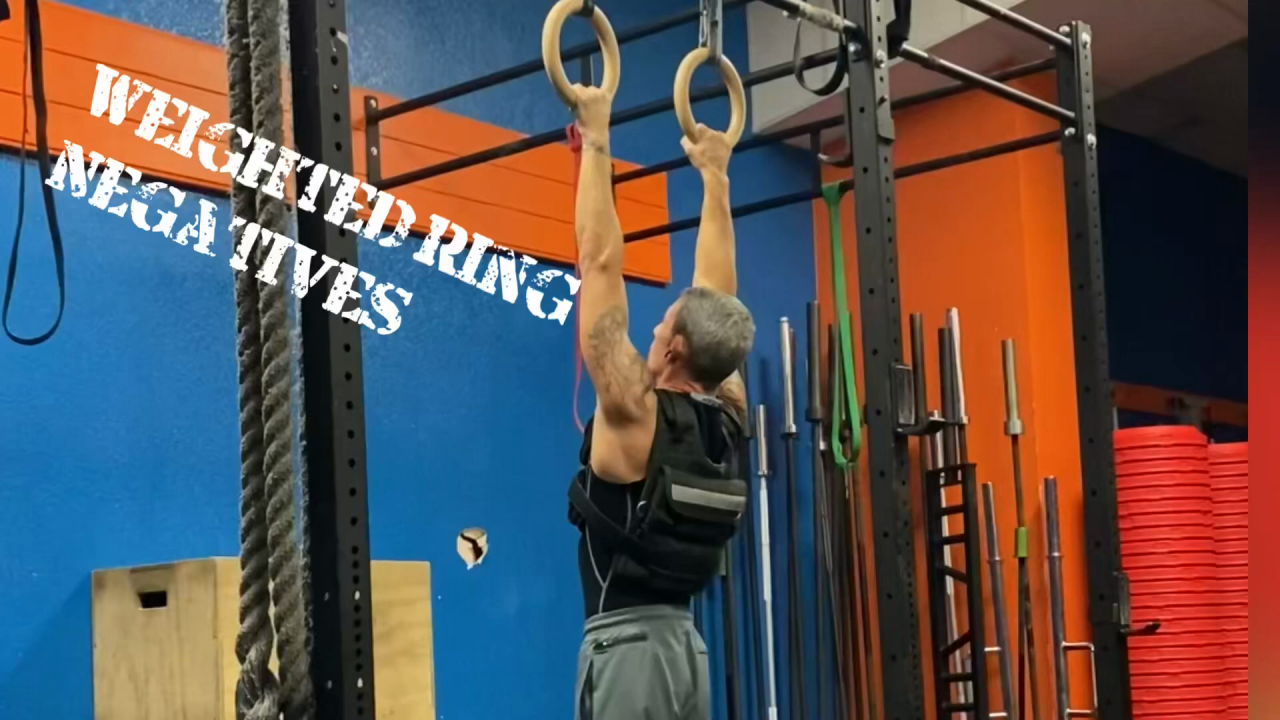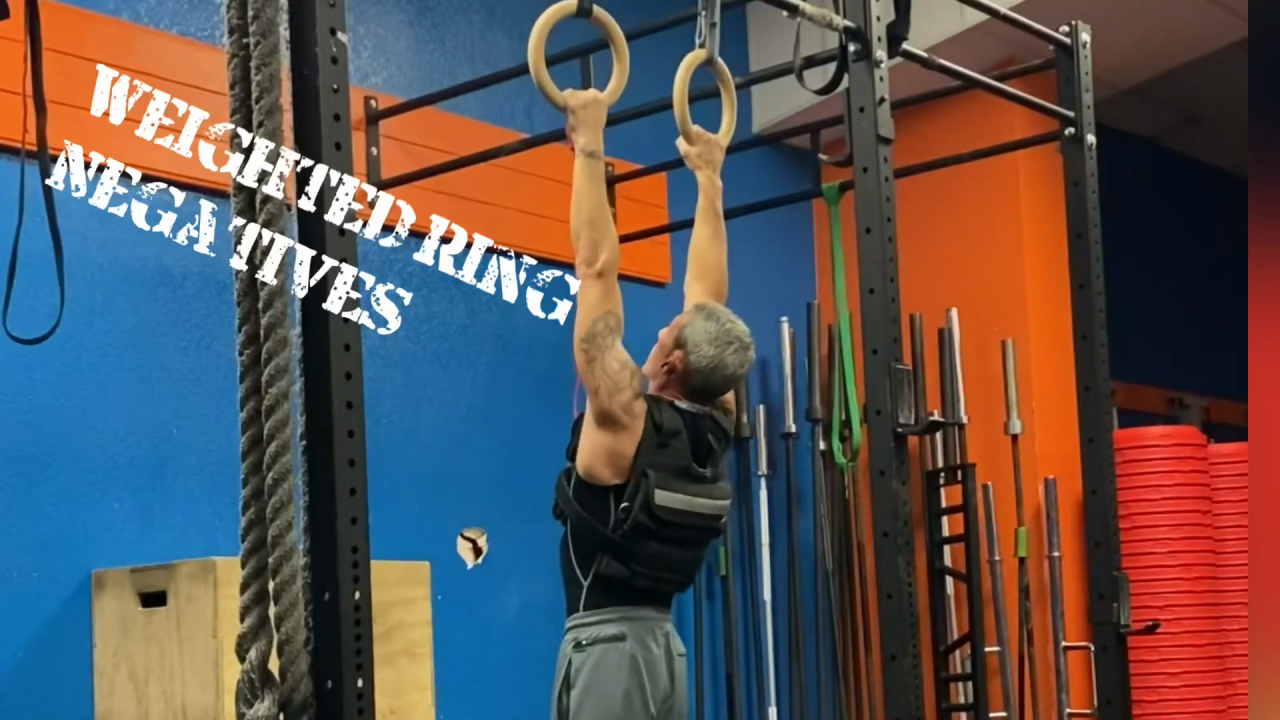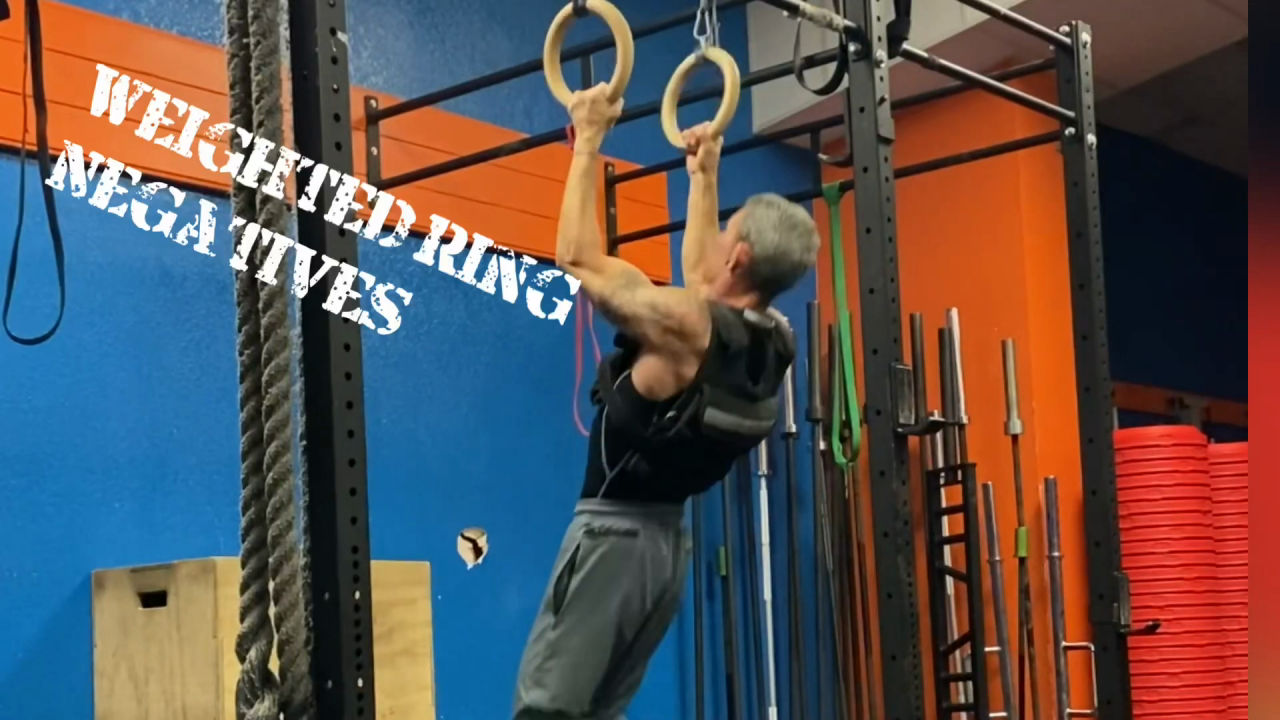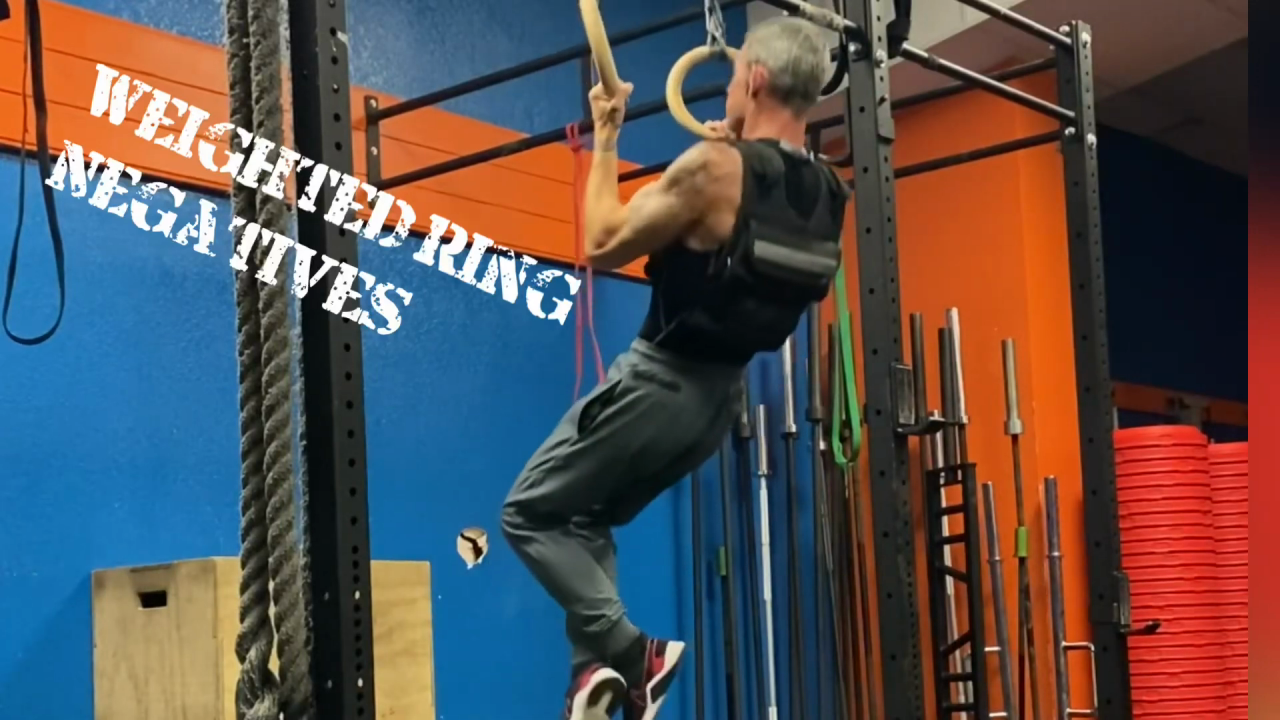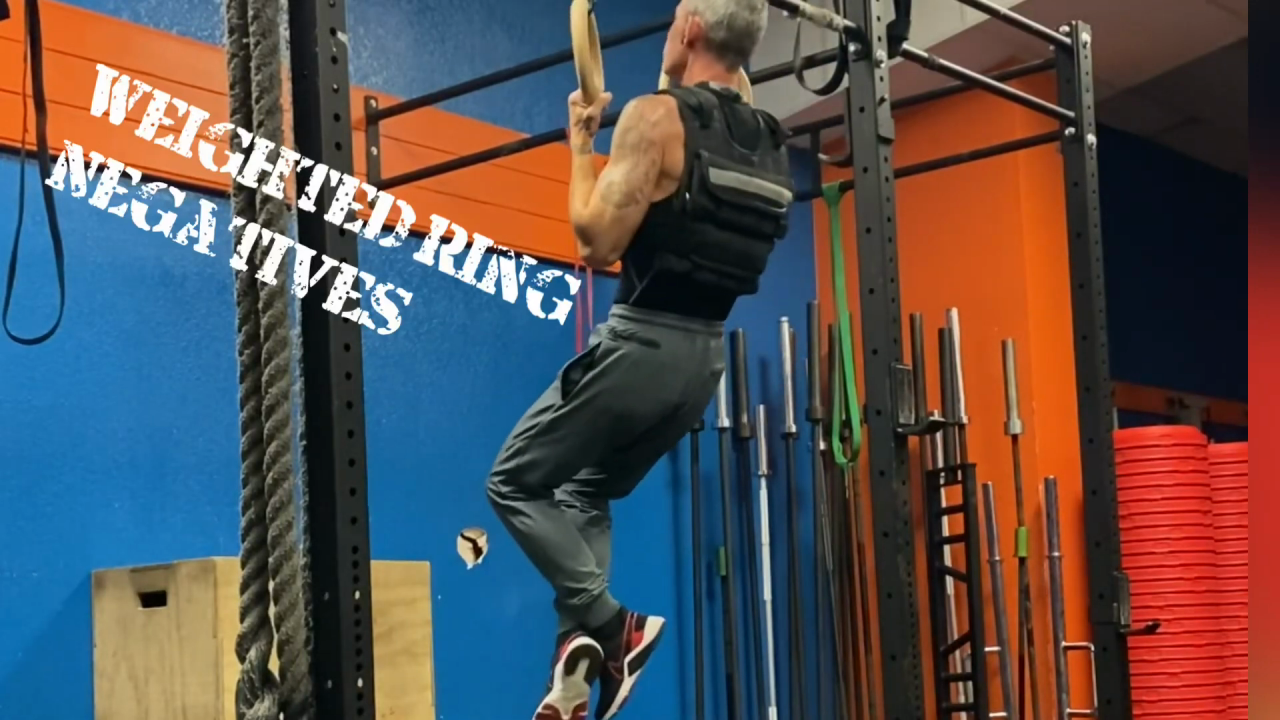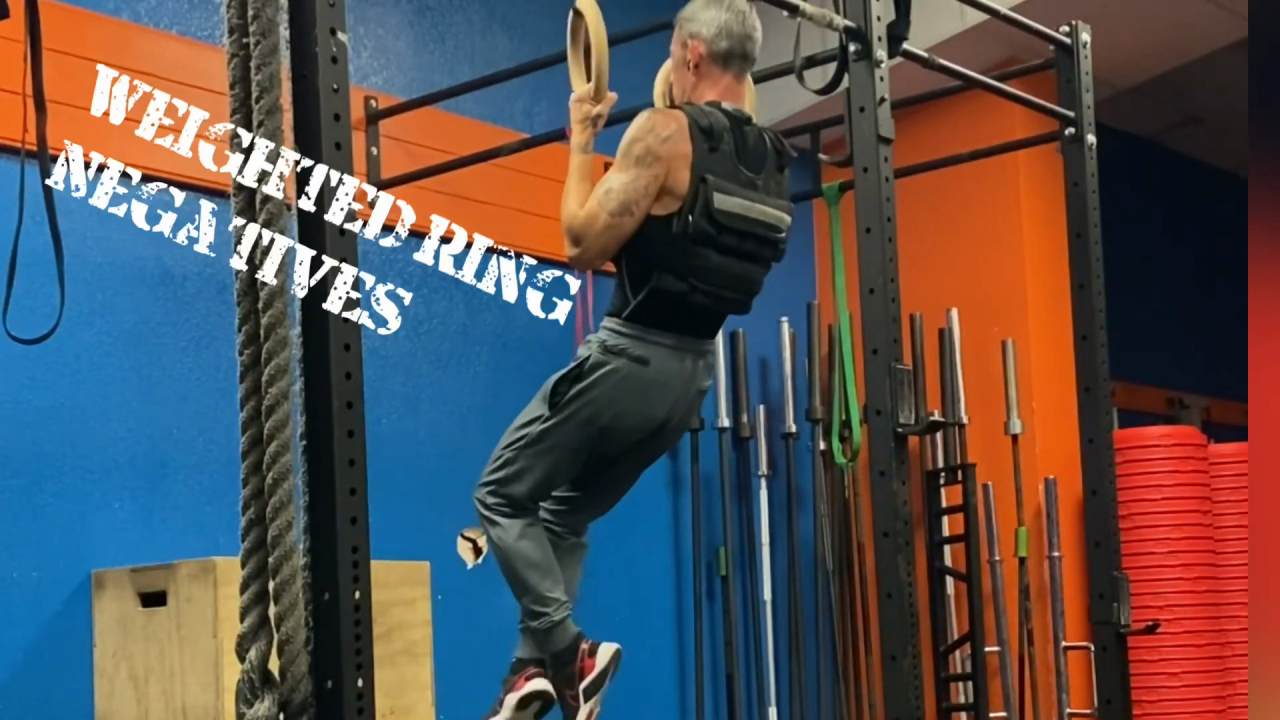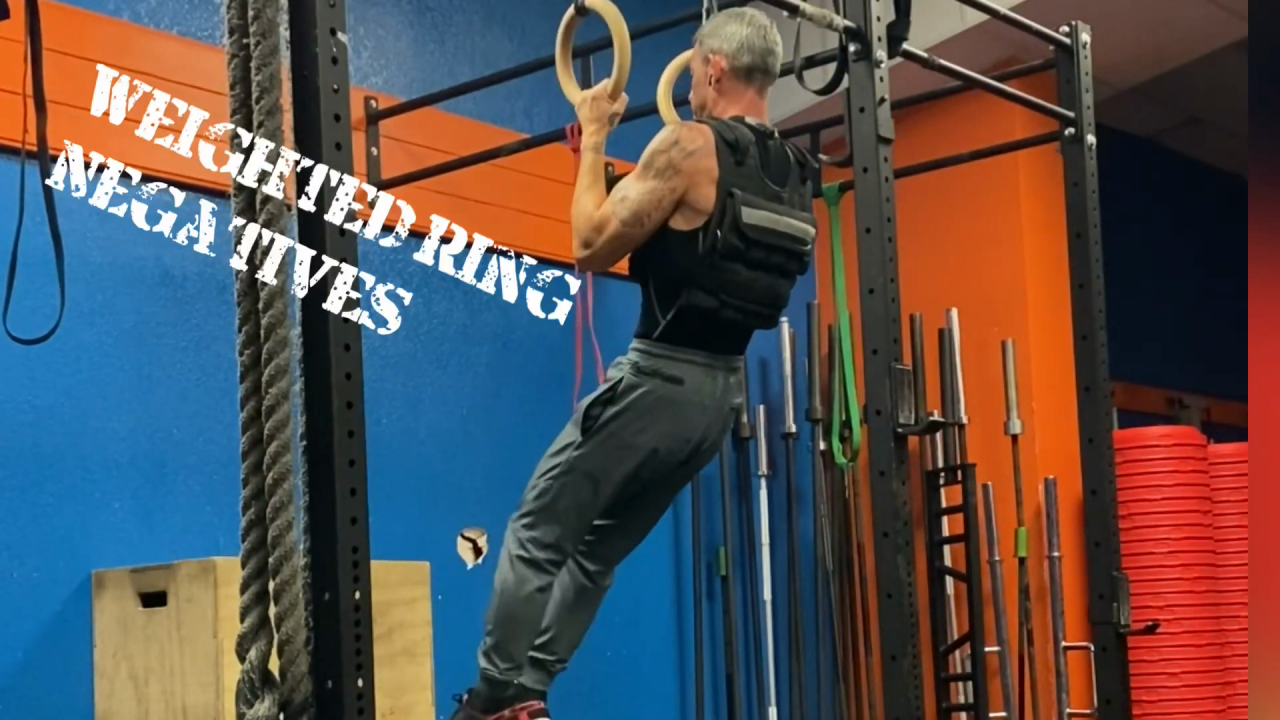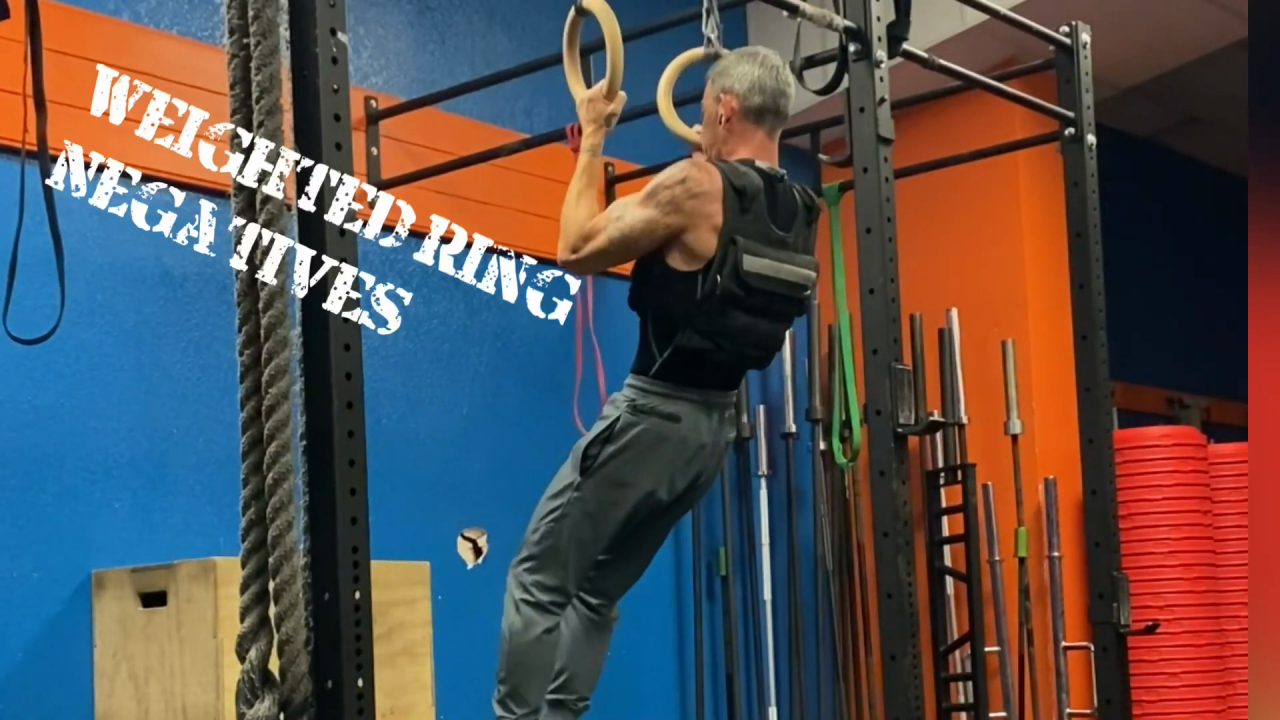
dt=0.5s
person 1, frame 1
left shoulder: (635, 415)
right shoulder: (727, 419)
left elbow: (600, 262)
right elbow: (717, 294)
left wrist: (596, 139)
right wrist: (714, 175)
left hip: (627, 647)
right hip: (682, 646)
person 1, frame 2
left shoulder: (623, 420)
right shoulder: (716, 426)
left elbow: (597, 268)
right elbow: (709, 297)
left wrist: (588, 143)
right wrist: (708, 177)
left hip: (606, 646)
right hip: (662, 645)
person 1, frame 3
left shoulder: (687, 326)
right shoulder: (775, 342)
left elbow: (576, 257)
right elbow: (710, 283)
left wrist: (588, 140)
right wrist: (702, 180)
left hip: (612, 542)
right hip: (667, 543)
person 1, frame 4
left shoulder: (715, 169)
right shoulder: (828, 197)
left elbow: (602, 243)
left wrist: (605, 139)
left hip: (658, 383)
right hip: (719, 395)
left knee: (530, 514)
right knee: (585, 520)
left ankle: (628, 654)
person 1, frame 5
left shoulder: (656, 115)
right shoulder: (766, 142)
left elbow: (597, 244)
left wrist: (579, 144)
left hip: (641, 344)
right hip: (703, 354)
left knee: (517, 483)
right knee: (585, 493)
left ankle: (608, 627)
right ankle: (581, 643)
person 1, frame 6
left shoulder: (665, 131)
right shoulder: (770, 162)
left elbow: (583, 244)
left wrist: (581, 140)
left hip: (628, 358)
right hip: (690, 370)
left knee: (503, 497)
right knee: (565, 511)
left ankle: (565, 651)
person 1, frame 7
left shoulder: (690, 145)
right shoulder: (792, 175)
left elbow: (591, 247)
left wrist: (593, 139)
left hip: (659, 381)
right hip: (720, 389)
left knee: (536, 540)
right knee: (594, 551)
person 1, frame 8
left shoulder: (697, 185)
right shoulder: (798, 212)
left elbow: (576, 249)
left wrist: (592, 138)
left hip: (652, 415)
right hip: (713, 422)
left knee: (539, 582)
right knee: (596, 591)
